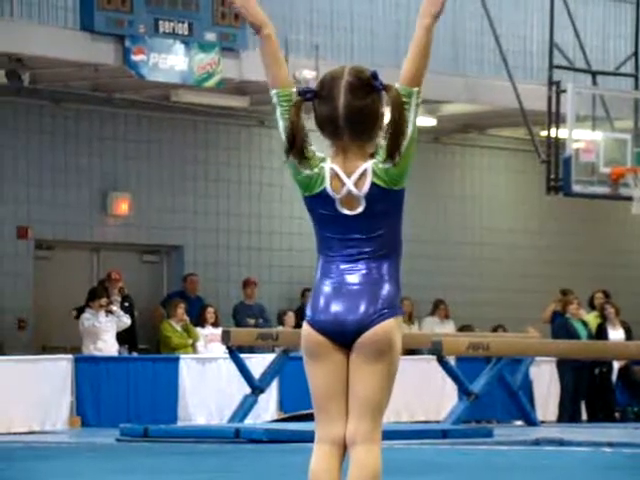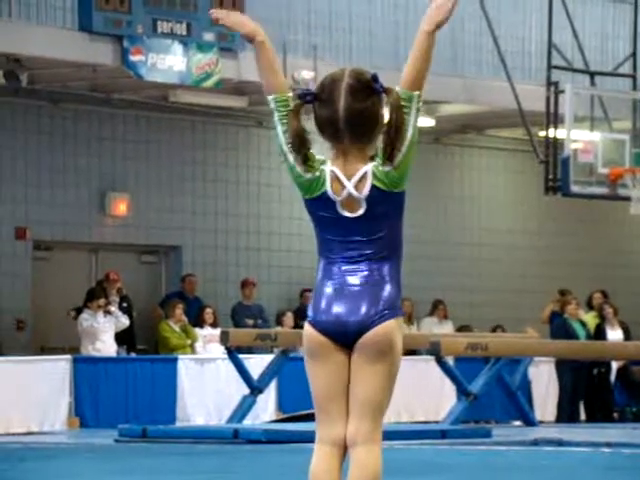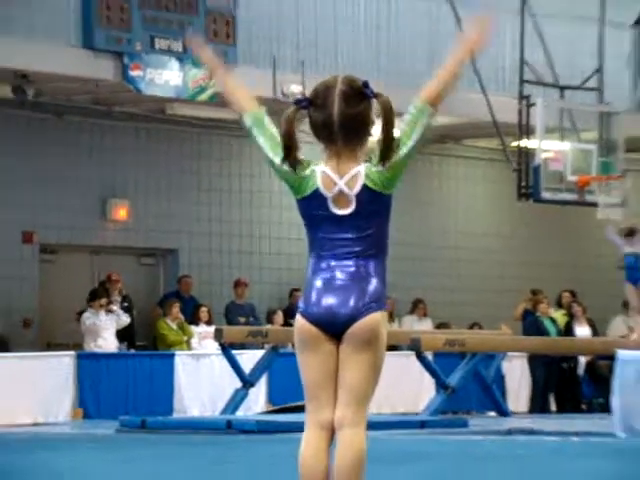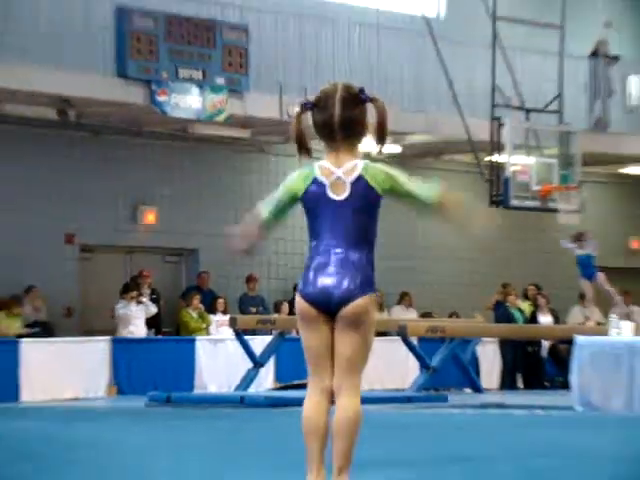
dt=0.2s
person 1, frame 1
left shoulder: (308, 175)
right shoulder: (390, 172)
left elbow: (283, 97)
right elbow: (409, 94)
left hip: (324, 312)
right hip: (376, 314)
left knee: (328, 436)
right knee: (363, 437)
person 1, frame 2
left shoulder: (309, 177)
right shoulder: (390, 174)
left elbow: (281, 104)
right elbow: (409, 100)
left wrist: (259, 39)
left hip: (325, 314)
right hip: (377, 314)
left knee: (329, 438)
right knee: (364, 438)
person 1, frame 3
left shoulder: (301, 179)
right shoulder: (382, 176)
left elbow: (255, 119)
right elbow: (423, 109)
left wrist: (214, 66)
right wrist: (463, 53)
left hip: (315, 306)
right hip: (364, 306)
left knee: (317, 422)
right knee: (350, 421)
person 1, frame 4
left shoulder: (302, 178)
right shoulder: (377, 175)
left elbow: (265, 213)
right elbow: (431, 194)
left wrist: (246, 235)
right wrist: (470, 216)
left hip: (314, 285)
right hip: (356, 286)
left knee: (318, 389)
right knee: (347, 390)
